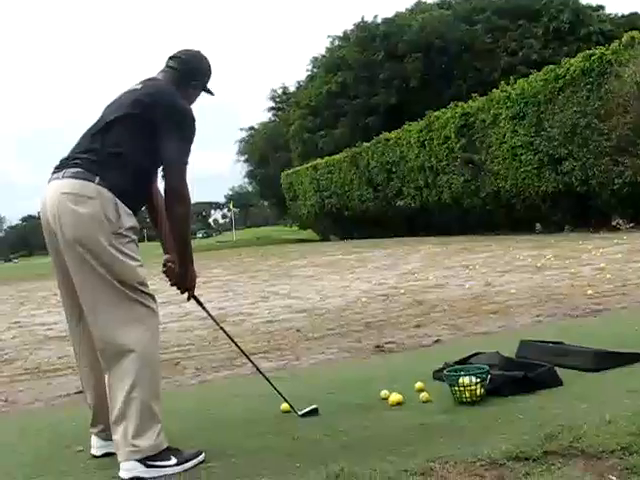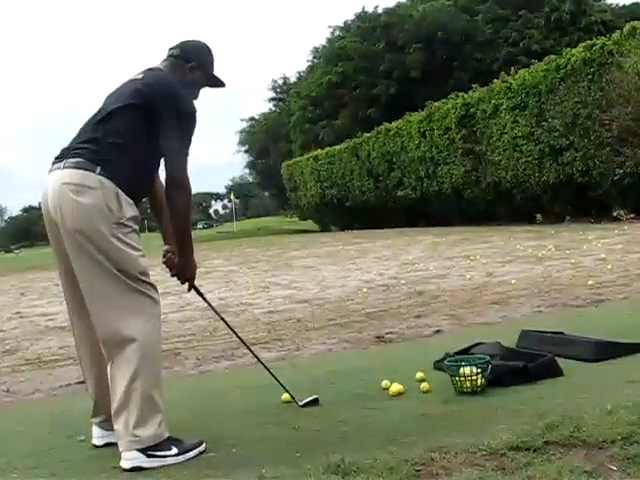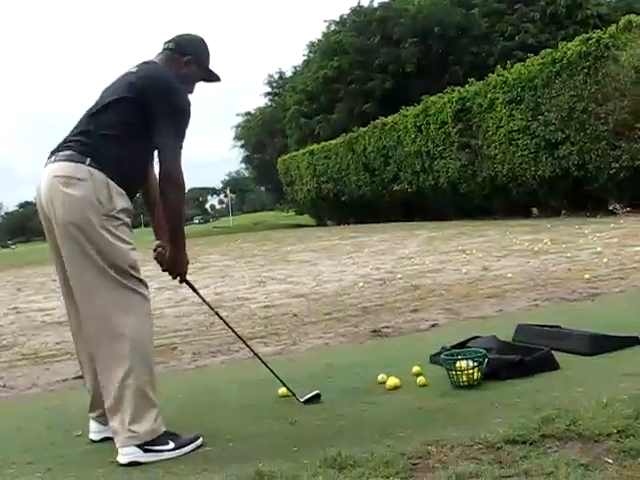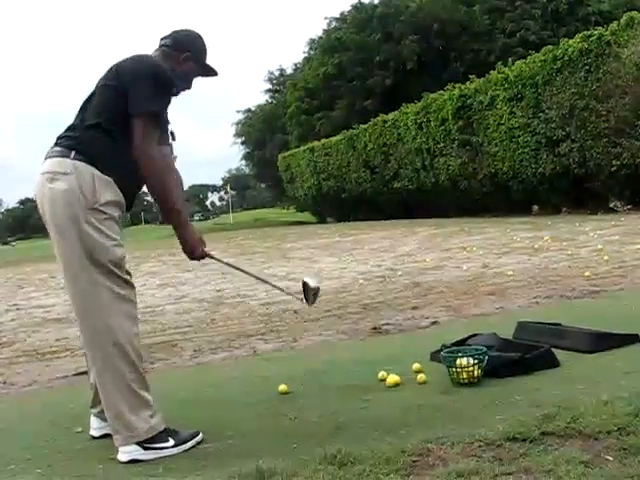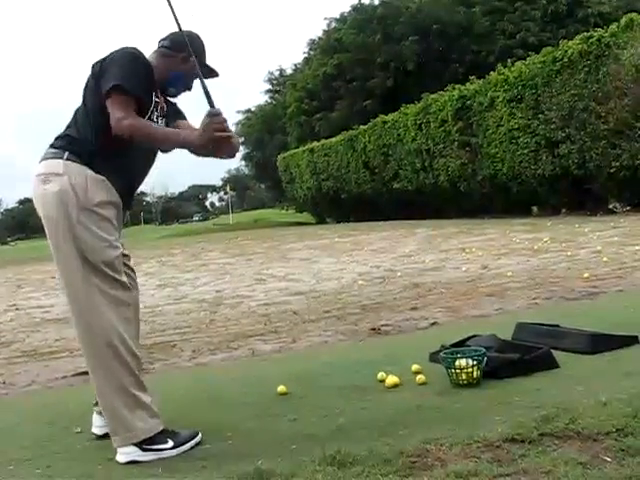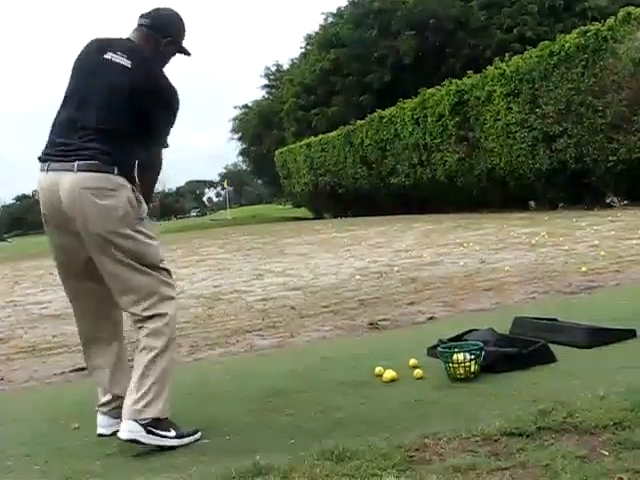
dt=0.4s
person 1, frame 1
left shoulder: (137, 98)
right shoulder: (174, 108)
left elbow: (148, 185)
right elbow: (175, 193)
left wrist: (168, 252)
right wrist: (185, 262)
left hip: (59, 198)
right hip: (90, 203)
left knee: (93, 325)
right knee: (133, 322)
left ankle: (108, 430)
person 1, frame 2
left shoulder: (139, 88)
right shoulder: (174, 97)
left elbow: (150, 175)
right elbow: (177, 183)
left wrist: (168, 242)
right wrist: (185, 253)
left hip: (60, 187)
right hip: (91, 193)
left knee: (93, 315)
right knee: (135, 312)
left ankle: (109, 419)
right ankle: (142, 439)
person 1, frame 3
left shoulder: (137, 82)
right shoulder: (167, 90)
left elbow: (145, 172)
right elbow: (170, 175)
left wrist: (161, 238)
right wrist: (177, 246)
left hip: (58, 182)
right hip: (85, 187)
left knee: (91, 309)
right knee: (122, 307)
left ankle: (107, 413)
right ankle: (139, 435)
person 1, frame 4
left shoulder: (152, 97)
right shoulder: (147, 72)
left elbow: (164, 165)
right elbow: (144, 156)
left wrist: (184, 224)
right wrist: (183, 227)
left hip: (78, 187)
right hip: (78, 183)
left knee: (105, 303)
right knee: (109, 305)
left ankle: (108, 410)
right ankle: (139, 433)
person 1, frame 5
left shoulder: (162, 104)
right shoulder: (129, 62)
left elbow: (190, 136)
right elbow: (123, 124)
left wrist: (217, 139)
right wrist: (205, 143)
left hip: (87, 191)
right hip: (71, 182)
left knee: (114, 302)
right knee: (107, 306)
left ankle: (111, 409)
right ankle: (137, 434)
person 1, frame 6
left shoulder: (93, 50)
right shoulder: (160, 89)
right elbow: (150, 160)
left wrist: (132, 192)
right wrist: (142, 200)
left hip: (52, 179)
right hip: (101, 186)
left knee: (91, 303)
right knee: (153, 299)
left ankle: (112, 406)
right ankle: (144, 414)
